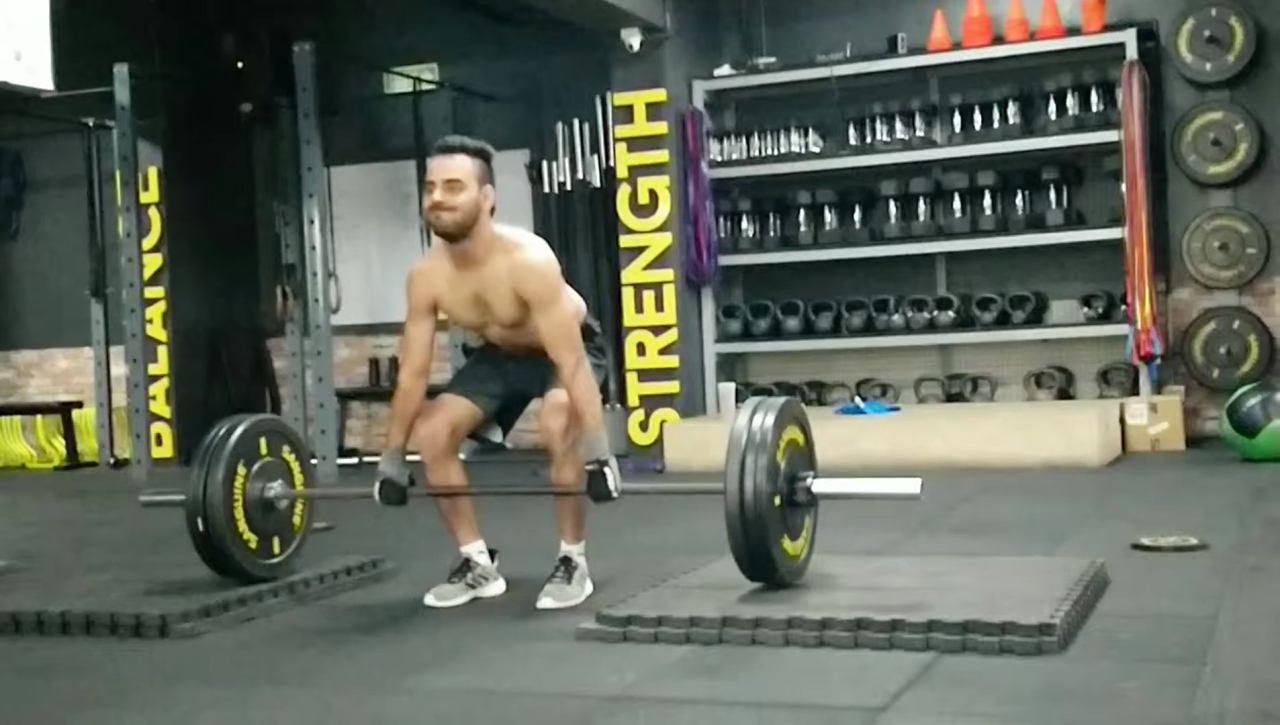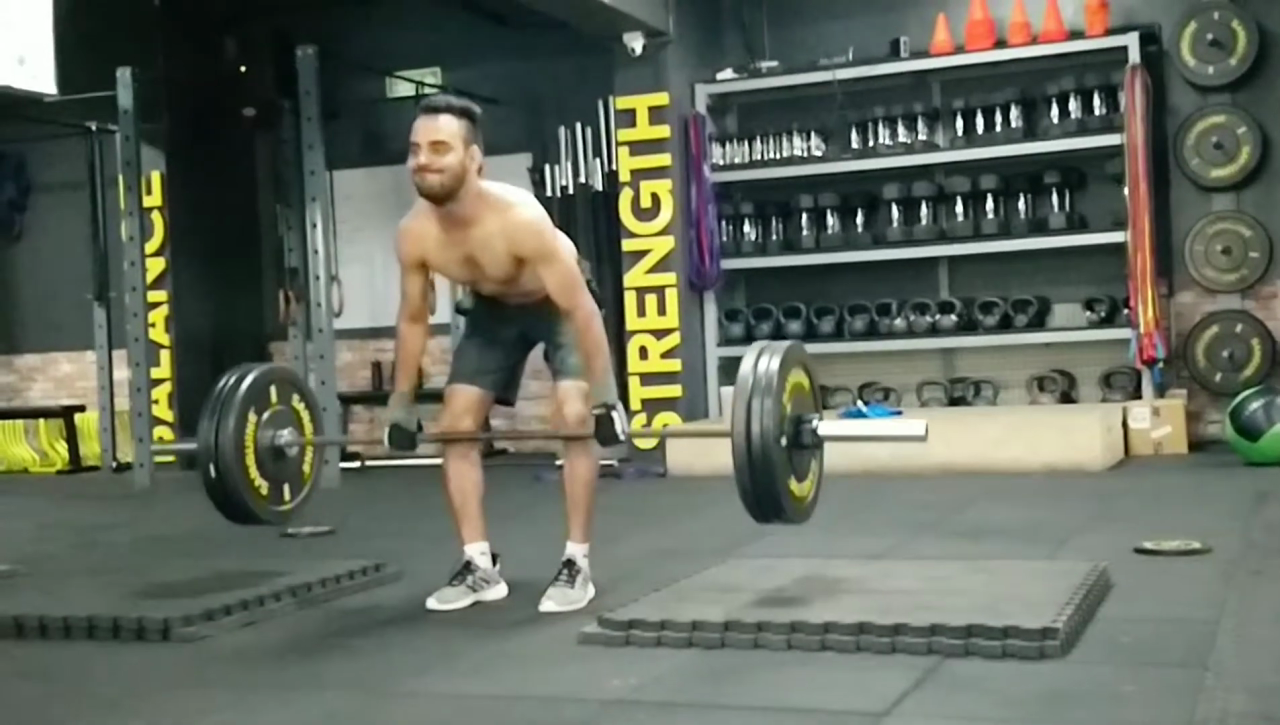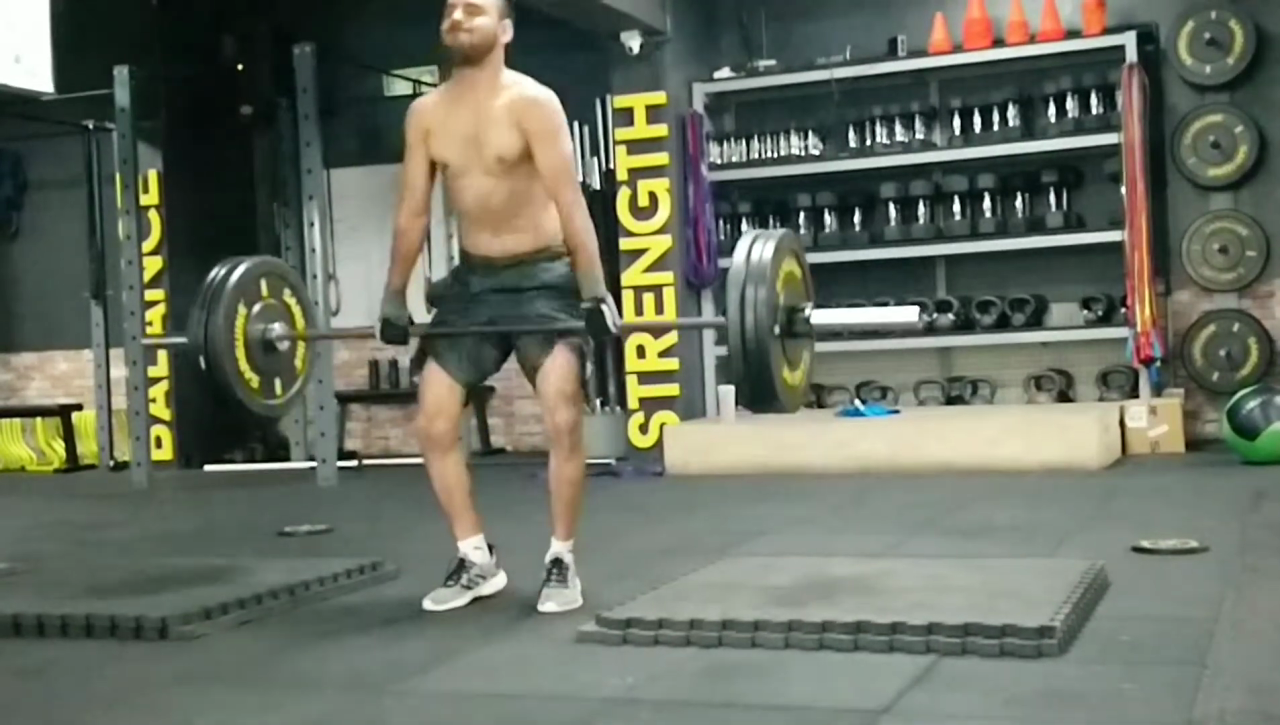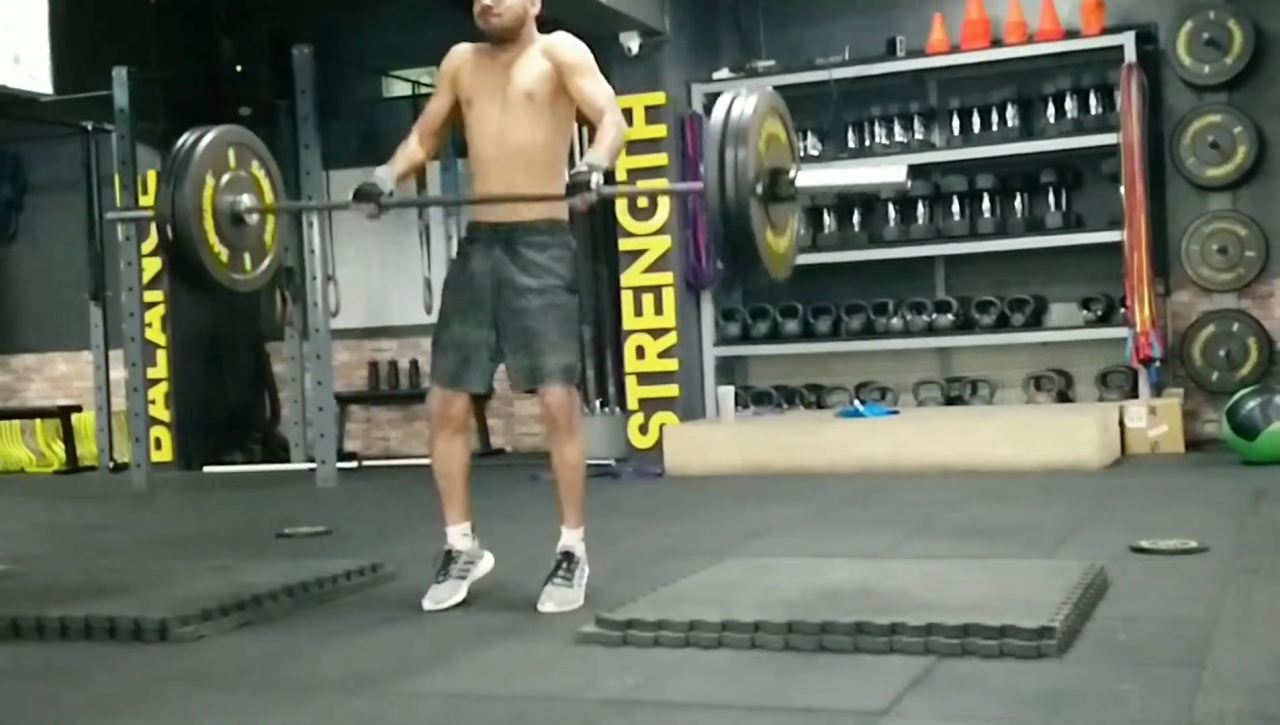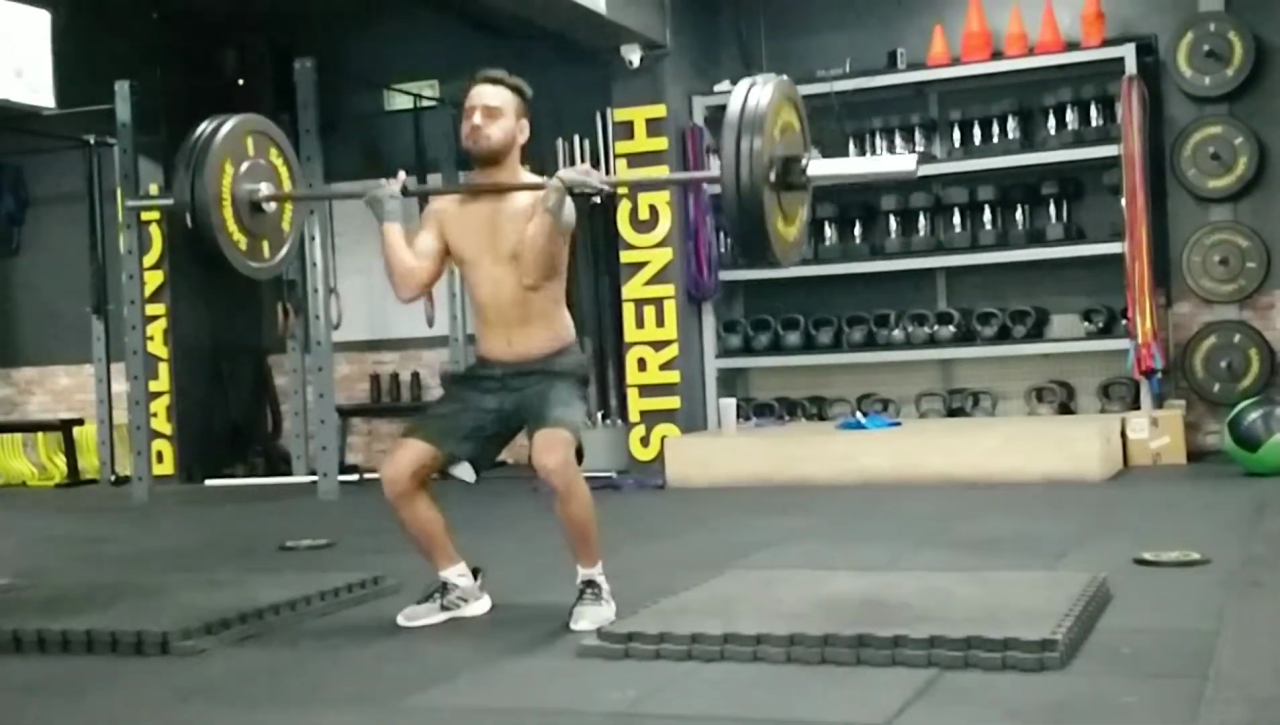
dt=1s
person 1, frame 1
left shoulder: (529, 262)
right shoulder: (426, 276)
left elbow: (570, 364)
right elbow: (412, 373)
left wrist: (599, 452)
right wrist: (392, 459)
left hip: (569, 348)
right hip: (499, 355)
left knee: (558, 424)
right knee: (431, 433)
left ankle: (572, 562)
right ankle: (478, 563)
person 1, frame 2
left shoulder: (519, 218)
right shoulder: (414, 232)
left elbow: (581, 310)
right elbow: (412, 320)
left wrist: (605, 399)
right wrist: (401, 407)
left hip: (559, 303)
right hip: (493, 309)
left knee: (573, 417)
right knee: (455, 424)
left ankle: (576, 565)
right ankle: (479, 566)
person 1, frame 3
left shoulder: (531, 101)
right shoulder: (425, 112)
left elbow: (570, 201)
right elbow: (412, 209)
left wrist: (595, 291)
right wrist: (393, 297)
left hip: (541, 276)
right hip: (471, 280)
left knee: (562, 418)
right knee: (433, 421)
left ankle: (562, 562)
right ankle: (476, 560)
person 1, frame 4
left shoulder: (559, 51)
right shoulder: (460, 61)
left elbow: (612, 119)
right elbow: (424, 136)
left wrist: (594, 168)
right wrist: (384, 179)
left hip: (540, 247)
right hip: (477, 247)
left knee: (557, 401)
right knee: (446, 406)
left ankle: (572, 552)
right ankle: (461, 547)
person 1, frame 5
left shoulder: (549, 200)
right shoulder: (443, 207)
left elbow: (530, 273)
right elbow: (409, 284)
left wrist: (556, 193)
right wrist: (390, 212)
left hip: (551, 370)
right hip: (484, 376)
left knee: (553, 460)
right knee: (398, 474)
left ankle: (593, 583)
right ankle: (459, 583)
